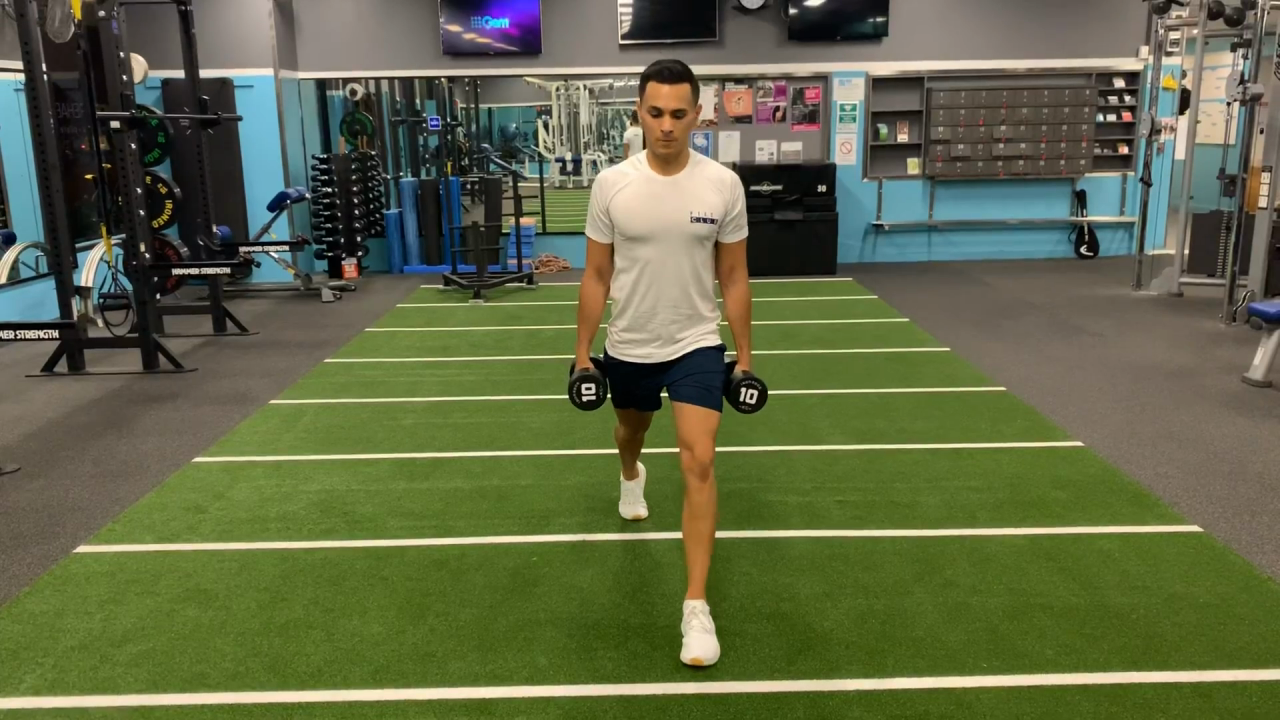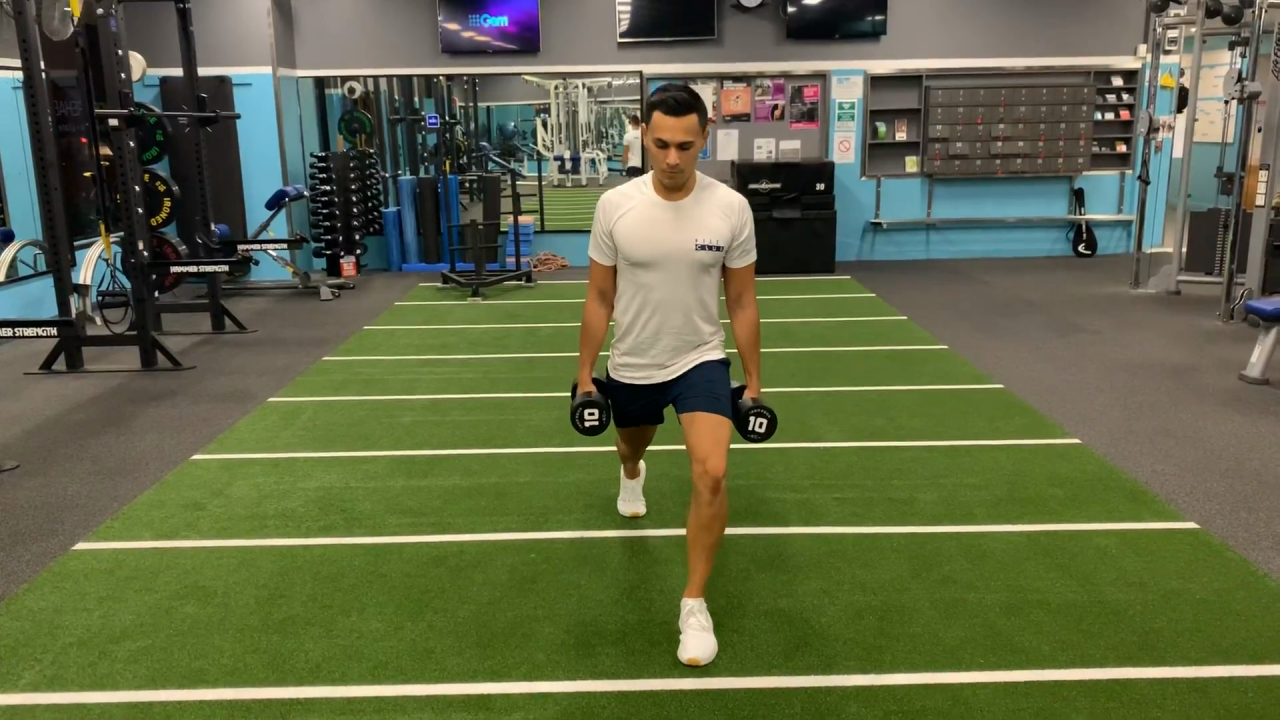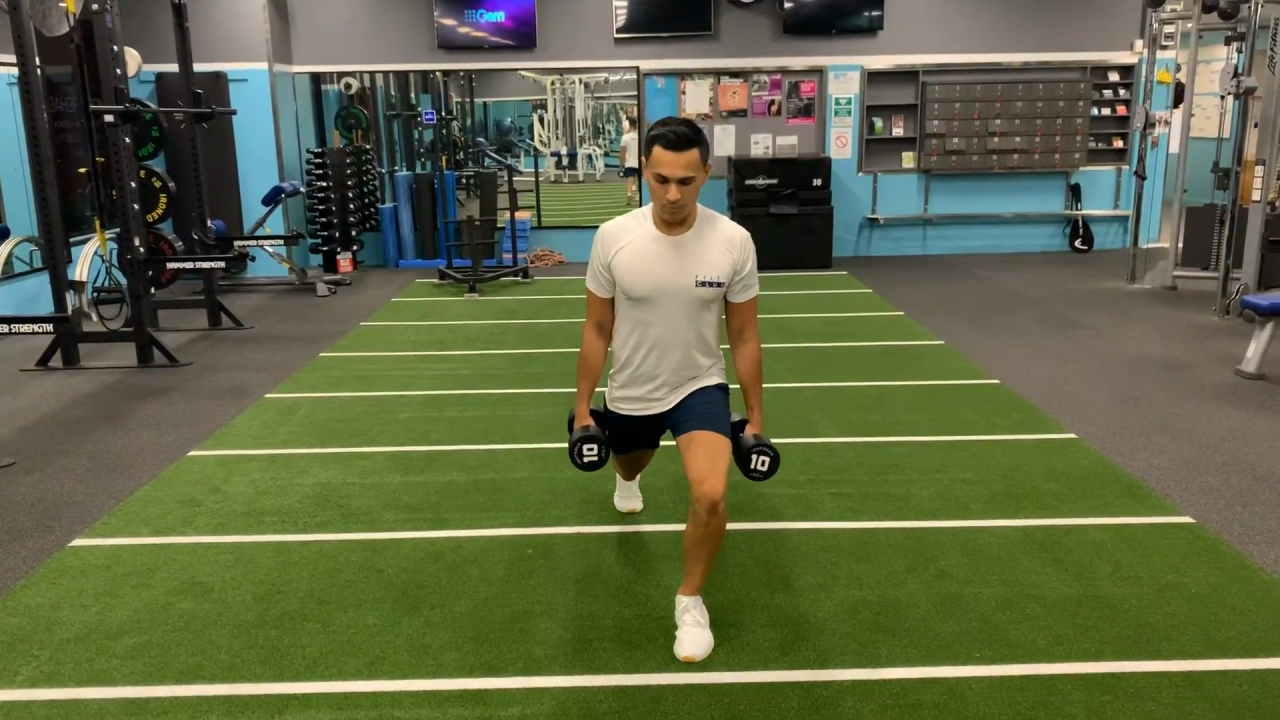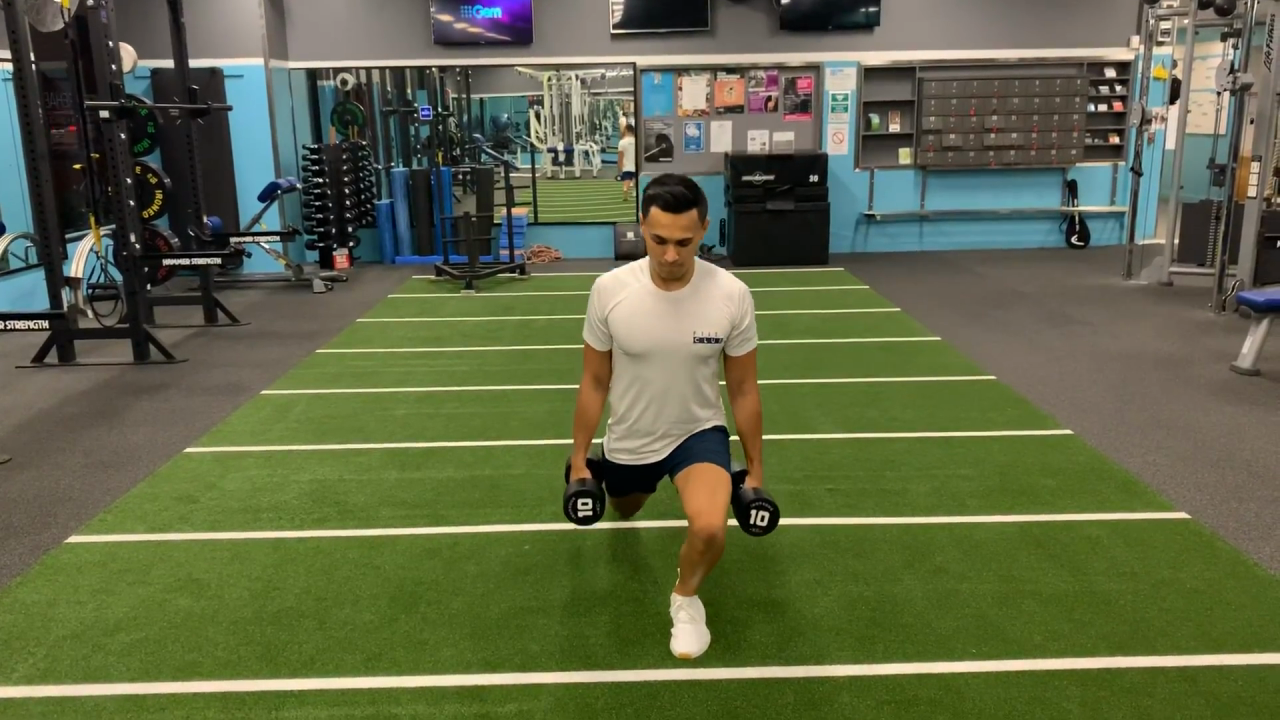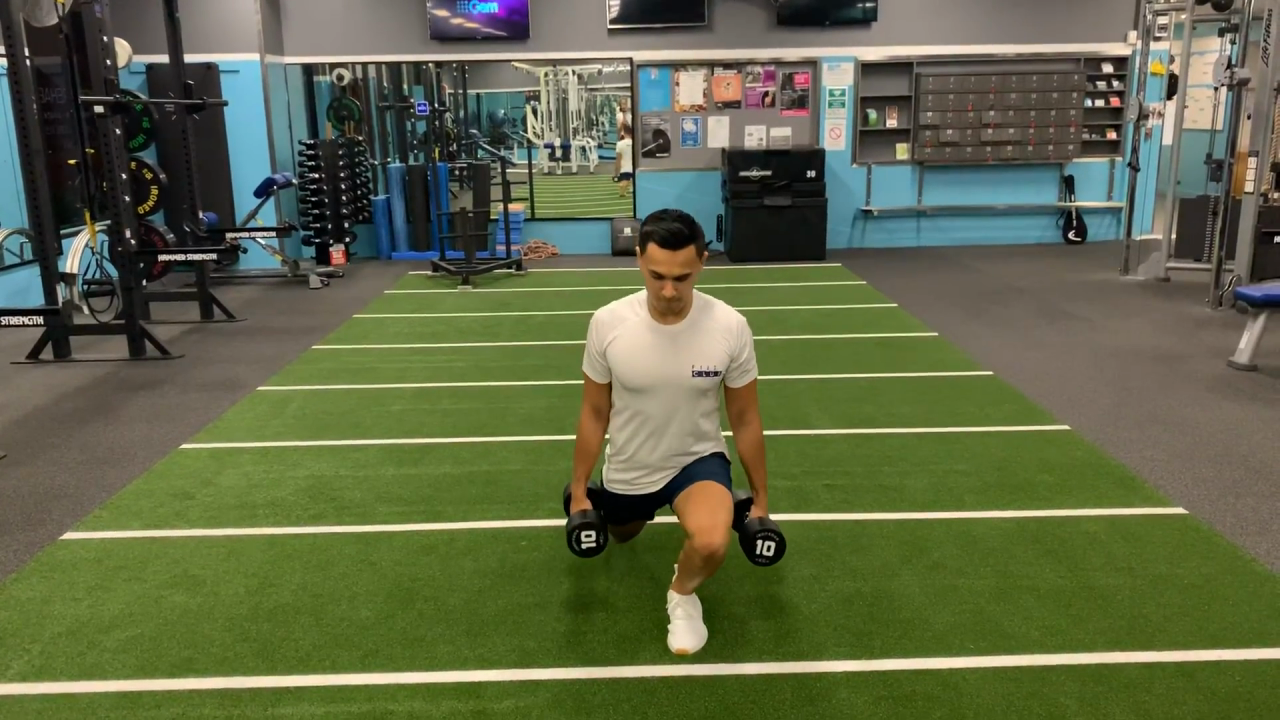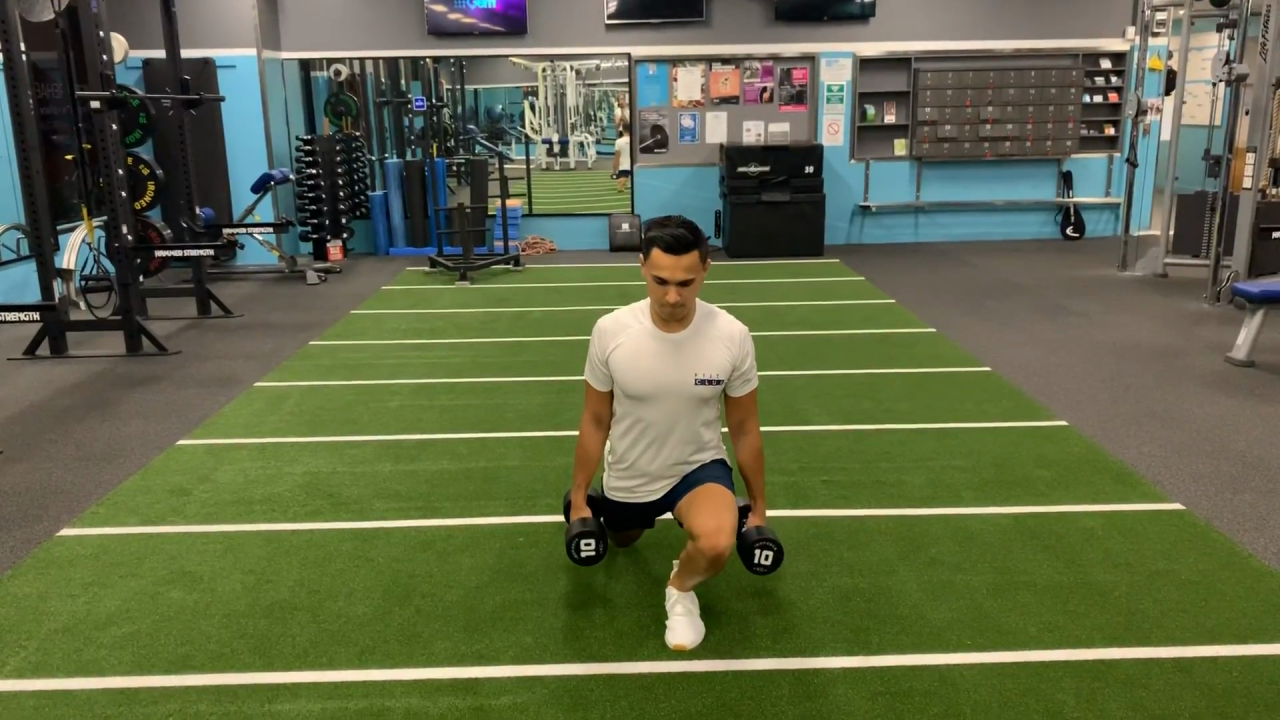
dt=0.5s
person 1, frame 1
left shoulder: (723, 184)
right shoulder: (612, 184)
left elbow: (733, 279)
right elbow: (597, 276)
left wrist: (744, 355)
right wrist: (583, 351)
left hip: (697, 345)
right hip: (628, 347)
left knee: (698, 463)
right knee: (631, 429)
left ankle: (696, 605)
right ankle: (631, 475)
person 1, frame 2
left shoulder: (731, 208)
right shoulder: (615, 205)
left elbow: (742, 302)
right elbow: (599, 299)
left wrist: (753, 381)
right wrist: (584, 374)
left hip: (701, 361)
right hip: (631, 368)
left knee: (711, 475)
right knee: (632, 444)
left ankle: (694, 604)
right ankle: (632, 473)
person 1, frame 3
left shoulder: (733, 241)
right shoulder: (613, 238)
left elbow: (744, 337)
right elbow: (597, 331)
left wrist: (755, 415)
right wrist: (582, 405)
left hip: (700, 387)
right hip: (630, 394)
left knee: (710, 496)
right knee: (629, 469)
left ankle: (689, 599)
right ankle: (628, 478)
person 1, frame 4
left shoulder: (732, 295)
right shoulder: (609, 290)
left elbow: (744, 390)
right elbow: (595, 382)
left wrist: (755, 468)
right wrist: (578, 459)
left hip: (699, 432)
right hip: (629, 441)
left knee: (710, 526)
right knee: (625, 511)
left ankle: (686, 596)
right ankle: (634, 490)
person 1, frame 5
left shoulder: (731, 327)
right shoulder: (608, 323)
left elbow: (745, 420)
right elbow: (594, 414)
left wrist: (760, 498)
right wrist: (579, 489)
left hip: (698, 459)
right hip: (628, 469)
left knee: (711, 543)
right knee: (623, 535)
left ankle: (682, 593)
right ankle: (640, 511)
person 1, frame 6
left shoulder: (733, 337)
right shoulder: (611, 331)
left elbow: (745, 429)
right elbow: (595, 422)
left wrist: (759, 507)
right wrist: (578, 498)
left hip: (699, 466)
right hip: (629, 478)
left knee: (717, 543)
right knee: (623, 541)
left ankle: (681, 588)
